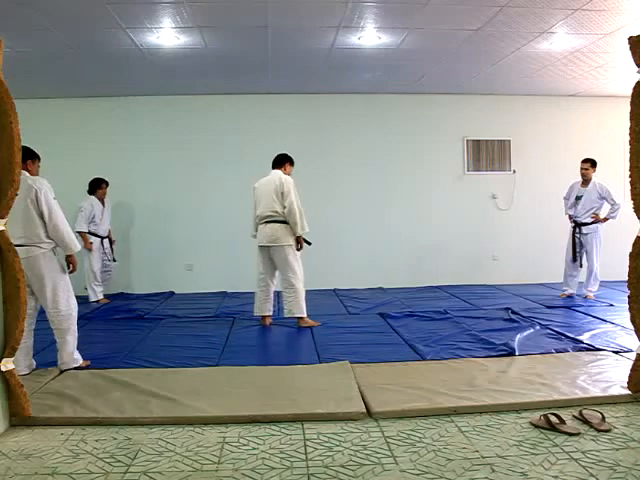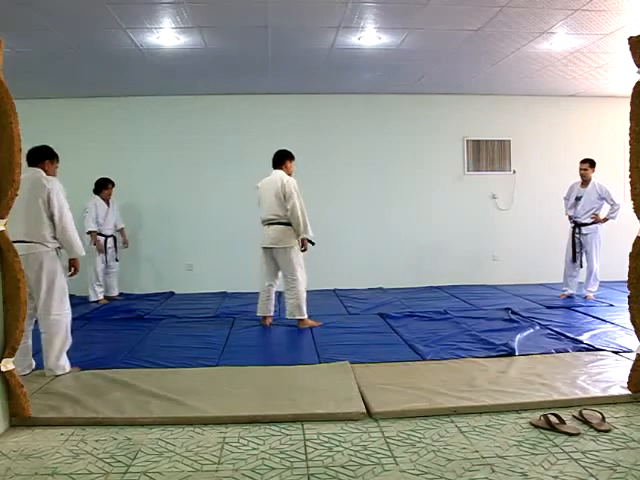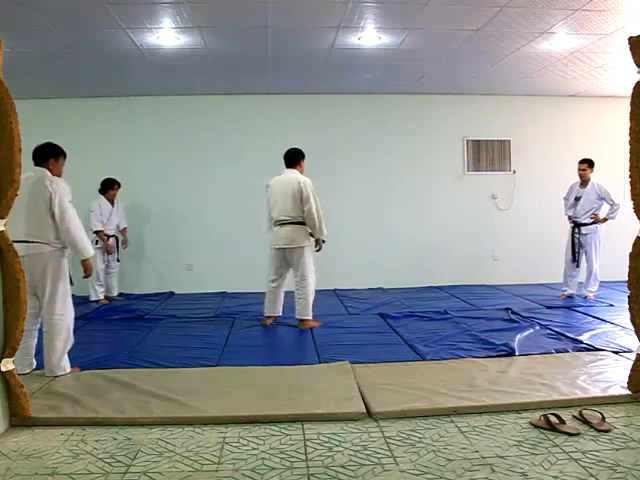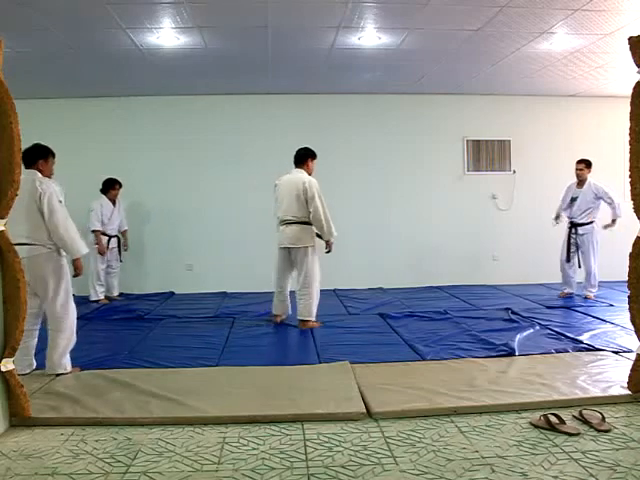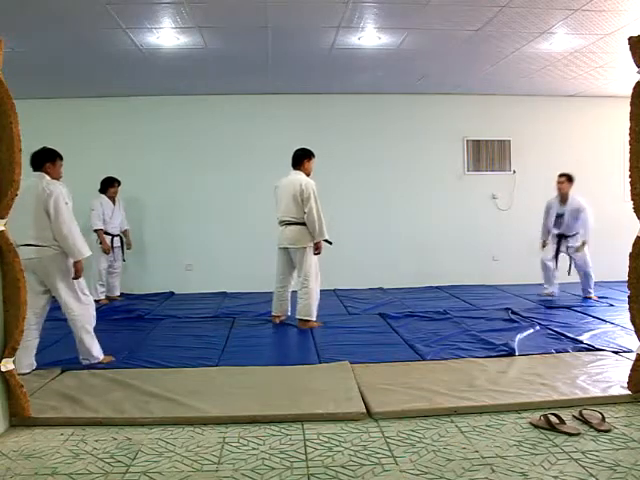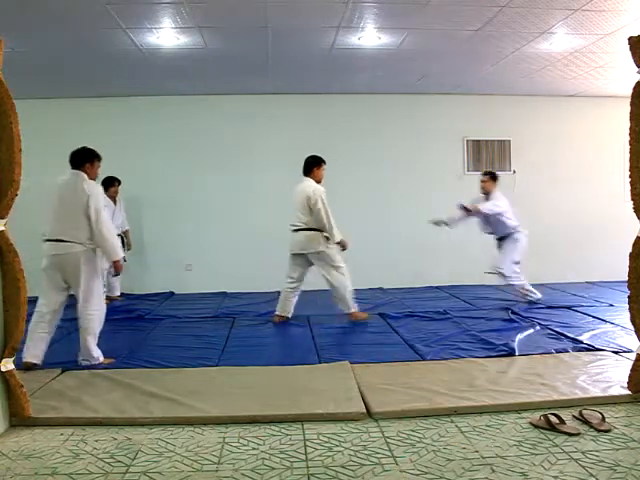
dt=0.4s
person 1, frame 1
right shoulder: (37, 185)
left elbow: (5, 224)
right elbow: (55, 220)
right wrist: (70, 250)
right hip: (38, 255)
right knee: (62, 306)
left ankle: (20, 364)
right ankle: (69, 359)
person 1, frame 2
right shoulder: (49, 184)
left elbow: (5, 221)
right elbow: (63, 222)
right wrist: (74, 254)
right hip: (41, 254)
right knee: (54, 312)
left ankle: (20, 364)
right ankle: (56, 365)
person 1, frame 3
left shoulder: (18, 184)
right shoulder: (54, 185)
left elbow: (10, 221)
right elbow: (69, 224)
left wrist: (13, 250)
right wrist: (85, 256)
left hip: (19, 254)
right hip: (46, 254)
left knee: (26, 312)
right knee: (57, 312)
left ankle: (21, 364)
right ankle: (57, 366)
person 1, frame 4
right shoulder: (45, 187)
left elbow: (8, 225)
right elbow: (60, 224)
right wrist: (76, 255)
left hip: (19, 256)
right hip: (45, 255)
left knee: (26, 313)
right knee: (62, 311)
left ankle: (21, 364)
right ankle: (58, 364)
person 1, frame 5
left shoulder: (21, 190)
right shoulder: (54, 189)
left elbow: (13, 227)
right elbow: (65, 227)
left wrist: (16, 258)
right wrist: (78, 257)
left hip: (25, 256)
right hip: (52, 255)
left knee: (30, 312)
right knee: (79, 305)
left ankle: (22, 363)
right ankle: (92, 355)
person 1, frame 6
left shoulder: (59, 186)
right shoulder: (91, 189)
left elbow: (53, 220)
right elbow: (102, 226)
right wrist: (115, 256)
left hip: (54, 250)
right hip: (80, 253)
left knee: (47, 306)
right knee: (91, 306)
left ankle: (31, 356)
right ankle: (90, 356)
person 2, frame 1
left shoulder: (259, 184)
right shoulder: (285, 180)
right elbow: (292, 209)
right wrist: (299, 234)
left hip: (263, 233)
right hip: (281, 232)
left knee: (265, 276)
right knee: (292, 275)
left ankle: (265, 315)
right ankle: (301, 317)
person 2, frame 2
left shoulder: (262, 184)
right shoulder: (288, 181)
right elbow: (296, 211)
right wrist: (303, 236)
left hip: (267, 234)
right hip: (285, 234)
left knee: (268, 278)
right knee: (295, 278)
left ankle: (266, 316)
right ankle: (301, 318)
person 2, frame 3
left shoulder: (273, 182)
right shoulder: (303, 181)
right elbow: (312, 211)
right wrist: (318, 235)
left hip: (278, 234)
right hip: (297, 234)
left knee: (275, 277)
right knee: (304, 278)
left ankle: (269, 316)
right ankle: (304, 319)
person 2, frame 4
left shoulder: (280, 181)
right shoulder: (309, 182)
right elbow: (318, 212)
right wrist: (328, 237)
left hip: (284, 233)
right hip: (302, 234)
left knee: (282, 276)
right knee: (307, 278)
left ankle: (278, 313)
right ankle: (305, 319)
person 2, frame 5
left shoulder: (281, 183)
right shoulder: (307, 183)
right elbow: (313, 213)
right wrist: (318, 239)
left hip: (284, 233)
right hip: (301, 234)
left knee: (283, 277)
right knee: (308, 278)
left ankle: (278, 313)
right ankle: (305, 318)
person 2, frame 6
left shoulder: (298, 189)
right shoulder: (316, 190)
right elbow: (324, 218)
right wrist: (338, 239)
left hip: (297, 239)
right hip: (313, 239)
left knee: (293, 279)
right knee: (338, 273)
left ankle: (281, 313)
right ankle: (351, 311)
person 3, frame 1
left shoulder: (600, 188)
right shoulder: (574, 186)
left elbow: (616, 204)
right elbow: (567, 199)
left wrist: (605, 219)
right wrist: (569, 213)
left hip: (592, 229)
right hip: (576, 229)
left knee: (592, 262)
right knee: (571, 260)
left ankle: (590, 291)
right ankle: (569, 290)
person 3, frame 2
left shoulder: (599, 188)
right shoulder: (574, 187)
left elbow: (616, 204)
right elbow: (567, 200)
left wrist: (605, 219)
right wrist: (569, 214)
left hip: (591, 230)
right hip: (576, 229)
left knee: (592, 262)
right knee: (571, 260)
left ankle: (590, 291)
right ankle: (569, 290)
person 3, frame 3
left shoulder: (598, 188)
right shoulder: (573, 187)
left elbow: (615, 204)
right elbow: (566, 200)
left wrist: (604, 219)
right wrist: (568, 214)
left hip: (591, 230)
right hip: (575, 229)
left knee: (592, 262)
right knee: (570, 260)
left ankle: (590, 291)
right ankle: (569, 290)
person 3, frame 4
left shoulder: (596, 188)
right shoulder: (571, 187)
left elbow: (613, 202)
right elbow: (564, 203)
left wrist: (613, 220)
right wrist: (558, 214)
left hip: (587, 230)
right hip: (572, 229)
left knee: (590, 263)
right knee: (566, 260)
left ankle: (590, 291)
right ankle: (568, 289)
person 3, frame 5
left shoulder: (577, 203)
right shoulder: (551, 203)
left elbow: (586, 223)
right elbow: (547, 221)
left wrist: (584, 242)
right wrist: (544, 239)
left hip: (574, 239)
right hip: (557, 239)
left knee: (585, 267)
right knee: (546, 260)
left ankle: (588, 292)
right ankle: (550, 289)
person 3, frame 6
left shoulder: (499, 201)
right shoulder: (483, 201)
left elbow: (485, 209)
right elbow: (467, 213)
left wrist: (470, 208)
right wrist: (445, 222)
left hip: (515, 238)
right hip: (502, 240)
left knee: (501, 267)
right knee: (511, 270)
right ankle: (533, 295)
person 4, frame 1
left shoulder: (106, 202)
right shoulder: (88, 204)
right elbow: (80, 225)
left wrist: (110, 237)
right wrist: (86, 242)
left hip: (105, 241)
right hip: (93, 241)
left knee: (108, 267)
right knee: (94, 269)
left ankle: (94, 288)
right ankle: (97, 296)
person 4, frame 2
left shoulder: (112, 203)
right shoulder: (92, 204)
left elbow: (118, 222)
right elbow: (90, 226)
left wrist: (124, 237)
right wrist: (97, 242)
left hip: (111, 240)
right hip: (99, 241)
left knee: (112, 268)
right knee: (97, 269)
left ankle: (112, 293)
right ankle: (97, 296)
person 4, frame 3
left shoulder: (117, 204)
right shoulder: (97, 204)
left elbow: (121, 222)
right elbow: (96, 227)
left wrist: (124, 237)
right wrist: (106, 243)
left hip: (113, 240)
right hip: (100, 241)
left knee: (113, 268)
right knee: (99, 269)
left ankle: (112, 293)
right ankle: (98, 296)
person 4, frame 4
left shoulder: (118, 204)
right shoulder: (98, 204)
left elbow: (123, 225)
right elbow: (95, 226)
left wrist: (125, 240)
right wrist: (100, 243)
left hip: (115, 241)
right hip: (102, 240)
left knee: (114, 268)
right knee: (99, 268)
left ankle: (112, 293)
right ankle: (98, 296)
person 4, frame 5
left shoulder: (118, 203)
right shoulder: (98, 203)
left elbow: (123, 223)
right elbow: (97, 225)
left wrist: (128, 239)
right wrist: (104, 242)
left hip: (117, 240)
right hip: (105, 239)
left knee: (116, 268)
right knee: (102, 268)
left ankle: (113, 293)
right ankle: (100, 296)
person 4, frame 6
left shoulder: (120, 202)
left elbow: (124, 223)
left wrist: (128, 239)
left hip: (118, 240)
right knee: (104, 268)
left ankle: (113, 293)
